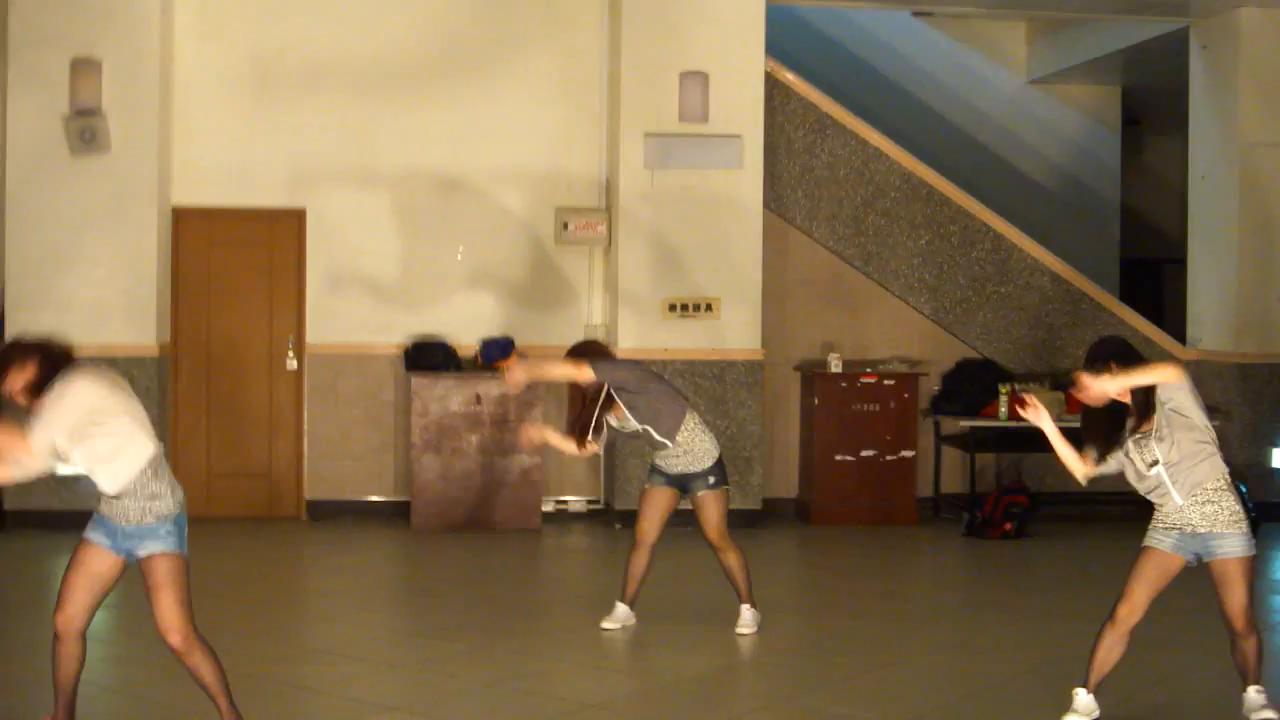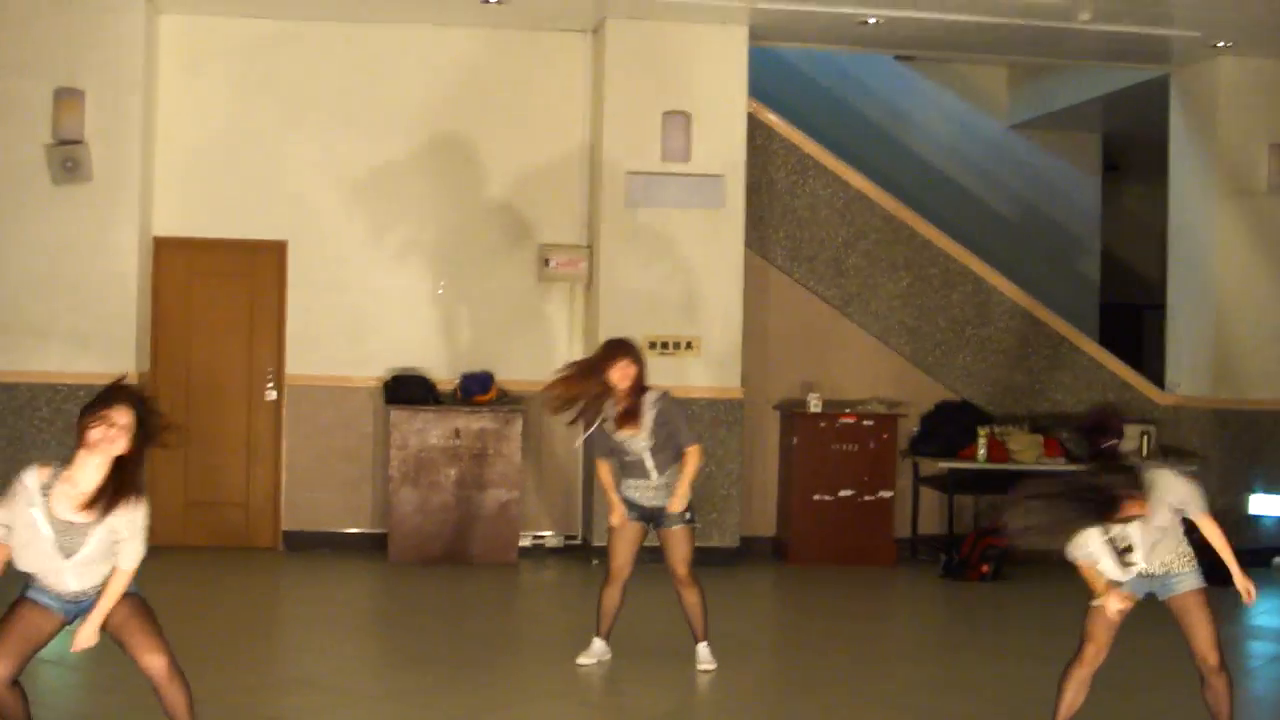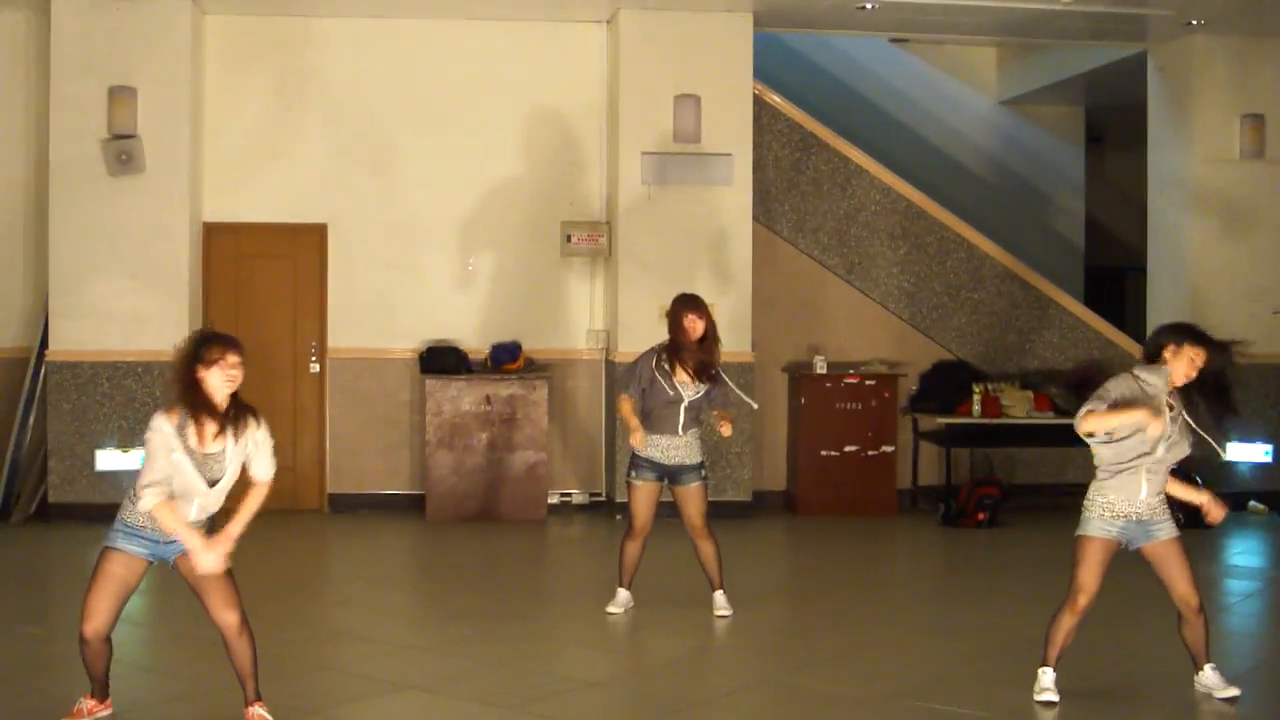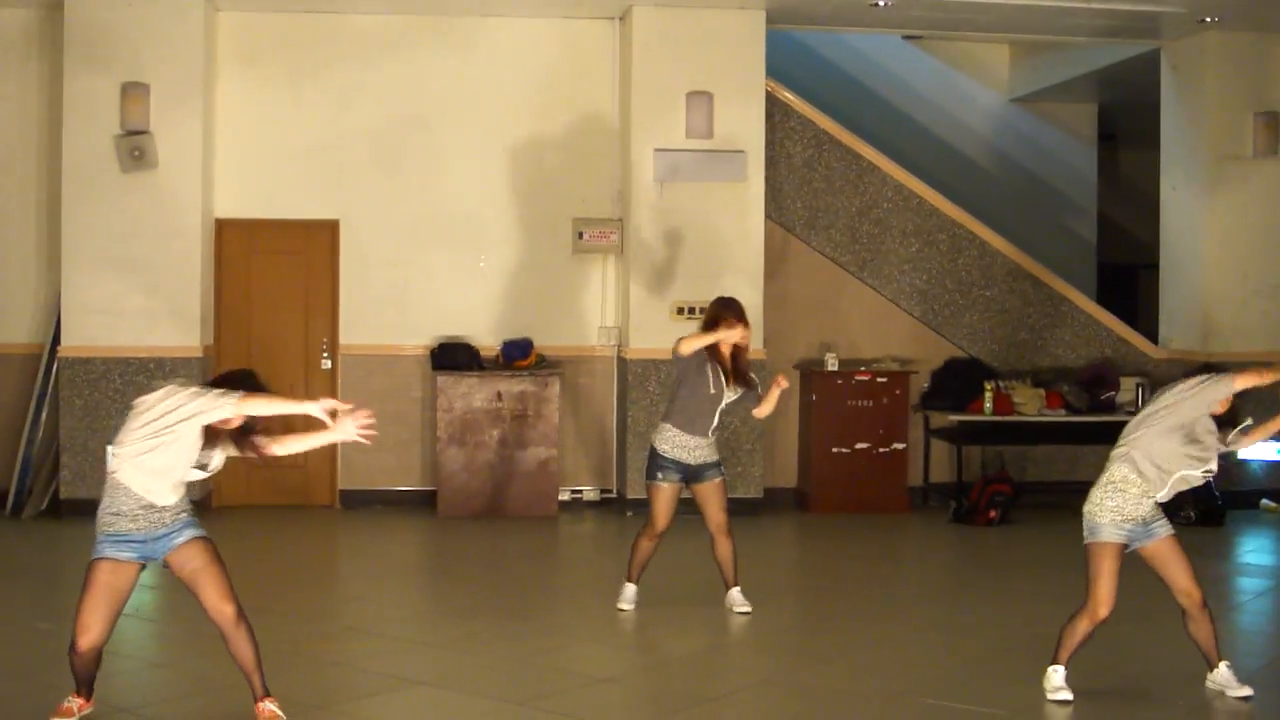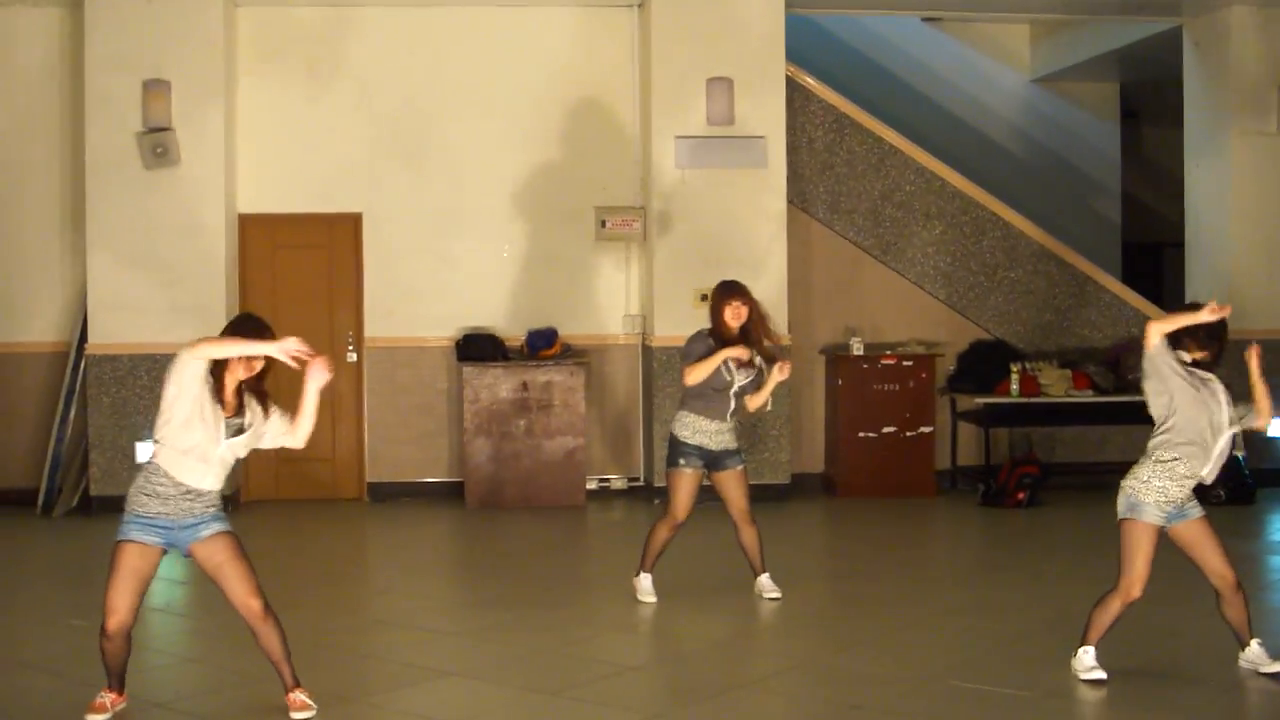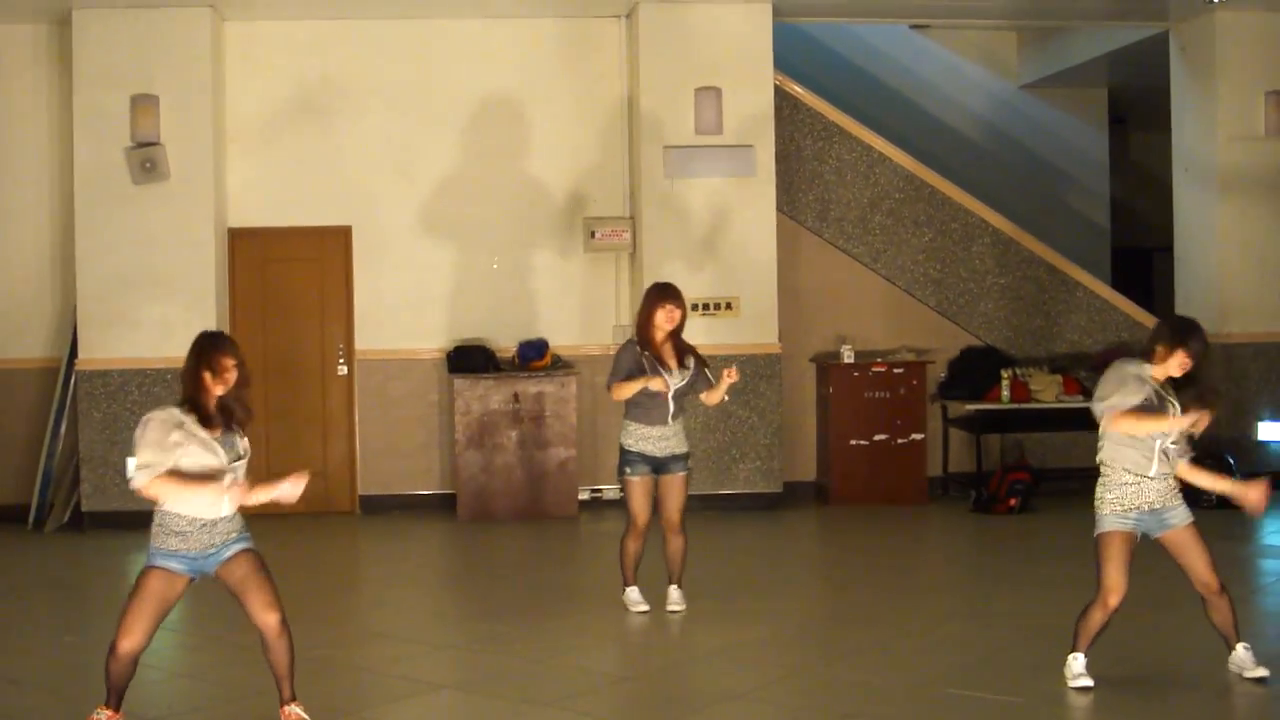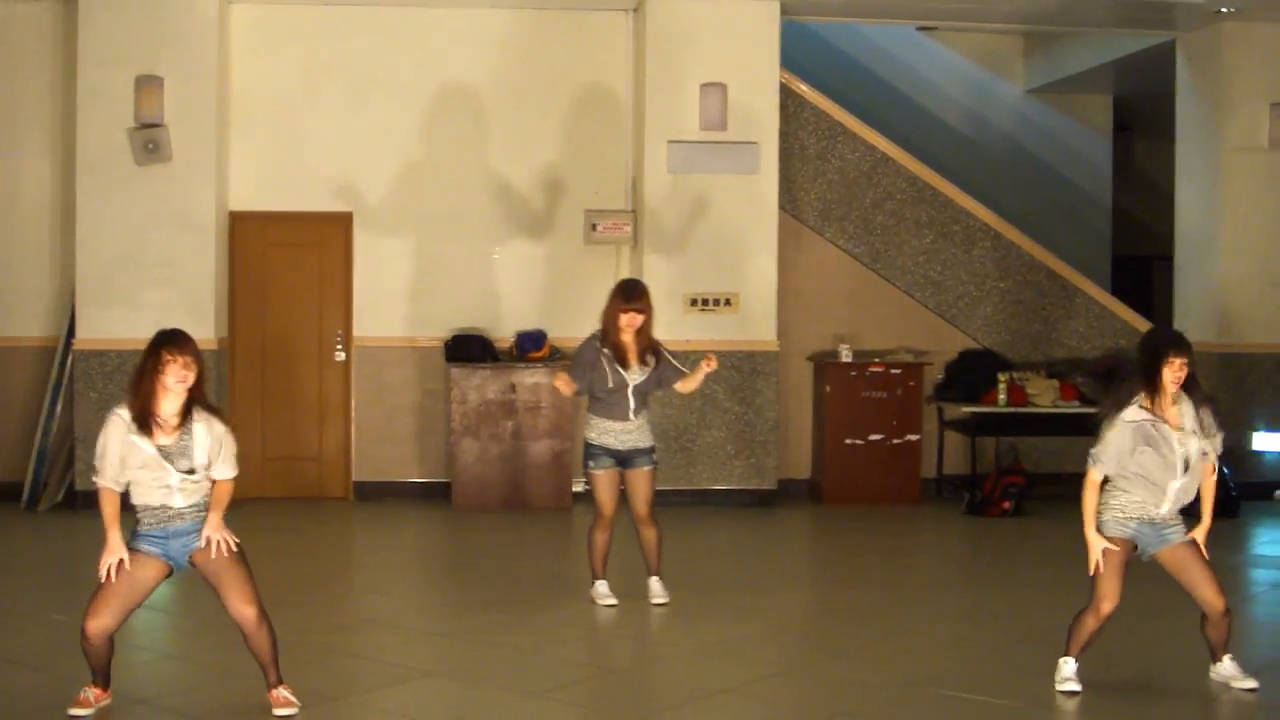
dt=0.4s
person 1, frame 1
left shoulder: (76, 387)
right shoulder: (68, 391)
left hip: (155, 516)
right hip: (111, 516)
left knee: (178, 636)
right knee: (67, 623)
person 1, frame 2
left shoulder: (129, 505)
right shoulder: (32, 484)
left elbow: (126, 567)
left wrist: (94, 622)
left hip: (106, 590)
right hip: (47, 593)
left knee: (157, 662)
person 1, frame 3
left shoulder: (247, 424)
right shoulder: (166, 427)
left elbow: (263, 479)
right elbow: (153, 498)
left wrist: (230, 533)
right wrist: (197, 547)
left hip: (194, 527)
right hip: (139, 527)
left knee: (231, 617)
right knee: (92, 629)
person 1, frame 4
left shoulder: (216, 435)
right shoulder: (180, 401)
left elbow: (271, 446)
right elbow: (239, 404)
left wrist: (335, 433)
right wrist: (312, 405)
left hip: (174, 522)
right hip: (121, 527)
left knee: (228, 614)
right knee: (86, 642)
person 1, frame 5
left shoulder: (253, 406)
right shoulder: (191, 382)
left elbow: (296, 436)
right elbow: (194, 350)
left wrist: (312, 388)
right wrist: (268, 345)
left hip: (204, 514)
right hip: (152, 509)
left knee: (254, 606)
right knee: (115, 622)
person 1, frame 6
left shoulder: (232, 425)
right shoulder: (163, 423)
right elbow: (146, 481)
left wrist: (275, 490)
right wrist: (212, 487)
left hip: (229, 539)
right hip: (174, 546)
left knee: (272, 619)
right knee: (126, 645)
person 1, frame 7
left shoulder: (208, 424)
right shoulder: (121, 423)
left elbow: (224, 476)
right elbow: (108, 482)
left wrist: (216, 517)
right wrist: (113, 537)
left hip: (200, 527)
right hip: (148, 535)
left knee: (249, 612)
right knee: (95, 626)
left ankle: (276, 687)
right ankle: (100, 688)
person 2, frame 1
left shoulder: (1172, 395)
right shoulder: (1126, 433)
left elbow: (1174, 372)
right elbow: (1084, 470)
left wrist: (1110, 382)
right wrist: (1047, 425)
left hip: (1222, 521)
right hip: (1169, 526)
left knee: (1240, 623)
right knee: (1125, 613)
person 2, frame 2
left shoulder: (1165, 482)
right shoulder: (1083, 524)
left elbow: (1203, 519)
right elbow: (1083, 559)
left wrist: (1236, 571)
right wrist: (1103, 591)
left hip: (1175, 565)
right hip: (1122, 573)
left knee: (1211, 661)
right knee: (1090, 654)
person 2, frame 3
left shoulder: (1179, 415)
right shoulder: (1129, 386)
right elbow: (1084, 424)
left wrist: (1201, 498)
right wrist: (1141, 413)
left hip: (1152, 516)
right hip: (1106, 510)
left knee: (1190, 601)
right knee: (1080, 599)
left ankle: (1205, 672)
right ankle: (1046, 674)
person 2, frame 4
left shoulder: (1205, 432)
right shoulder: (1191, 393)
left elbow: (1246, 437)
right elbow: (1244, 380)
left hip: (1147, 514)
right hip: (1110, 508)
left knee: (1194, 597)
right knee: (1099, 607)
left ankle: (1218, 672)
right ankle: (1056, 673)
person 2, frame 5
left shoulder: (1214, 389)
right shoulder: (1167, 369)
right elbow: (1153, 327)
right wrist: (1201, 315)
left hip: (1182, 497)
right hip: (1149, 489)
left knee: (1227, 580)
right knee: (1130, 588)
right ankle: (1084, 653)
person 2, frame 6
left shoulder: (1169, 397)
right shoulder: (1123, 374)
left elbow: (1182, 468)
right elbow: (1117, 421)
left wrist: (1238, 489)
right wrist: (1178, 422)
left hip: (1167, 500)
right hip: (1119, 500)
left knee: (1211, 584)
right knee: (1111, 596)
left ankle: (1238, 653)
right ankle: (1076, 660)
person 2, frame 7
left shoulder: (1196, 411)
right shoulder: (1127, 421)
left elbow: (1208, 464)
right elbow: (1094, 477)
left wrist: (1205, 521)
right wrist: (1090, 533)
left hip: (1167, 521)
right hip: (1121, 515)
left knee: (1217, 605)
right knee: (1105, 604)
left ankle: (1221, 664)
right ankle: (1067, 664)
person 3, frame 1
left shoulder: (625, 375)
right shoulder: (608, 409)
left elbow: (582, 371)
right elbow: (585, 448)
left wrist: (528, 370)
right wrist: (546, 434)
left hip: (700, 460)
right hip: (665, 465)
left knee: (717, 538)
right knee: (643, 540)
left ankle: (748, 608)
right ankle: (624, 608)
person 3, frame 2
left shoulder: (659, 404)
right shoulder: (600, 414)
left elbow: (692, 450)
right elbow: (603, 462)
left wrist: (681, 490)
right wrist: (615, 501)
left hip: (671, 499)
right hip: (631, 497)
left knee: (683, 575)
right knee: (617, 573)
left ankle: (702, 646)
right ankle: (600, 643)
person 3, frame 3
left shoulder: (710, 366)
right shoulder: (654, 359)
left elbow: (718, 409)
right elbow: (624, 396)
left wrist: (724, 423)
right wrist: (634, 426)
left hip: (689, 457)
right hip: (648, 455)
left knee: (699, 529)
right knee: (638, 528)
left ankle: (719, 594)
right ankle: (623, 593)
person 3, frame 4
left shoulder: (739, 370)
right shoulder: (698, 359)
left elbow: (761, 410)
right elbow: (681, 347)
left wrist: (776, 389)
right wrist: (720, 335)
left hip: (705, 455)
right hip: (669, 452)
left knee: (720, 526)
right knee: (657, 527)
left ankle: (733, 591)
right ankle: (630, 586)
person 3, frame 5
left shoulder: (752, 352)
right shoulder: (705, 341)
left elbow: (751, 404)
right elbow: (689, 377)
left wrist: (773, 381)
right wrist: (722, 354)
left hip: (725, 441)
right hip: (689, 438)
left knee: (743, 514)
right knee: (676, 515)
left ankle: (762, 578)
right ankle: (643, 576)
person 3, frame 6
left shoulder: (687, 354)
right shoulder: (633, 349)
left elbow: (710, 397)
right elbow: (616, 392)
left wrist: (725, 382)
right wrist: (643, 382)
left hip: (674, 446)
right hip: (637, 447)
left knee: (673, 523)
right knee: (639, 524)
left ankle: (675, 588)
right ankle: (630, 588)
person 3, frame 7
left shoulder: (652, 349)
right shoulder: (595, 347)
left elbow: (684, 385)
right elbow: (572, 387)
left wrist: (702, 370)
right wrist: (562, 381)
left hip: (639, 440)
right hip: (602, 441)
left knee: (644, 515)
right knee: (605, 515)
left ankle: (655, 579)
right ankle: (599, 583)
